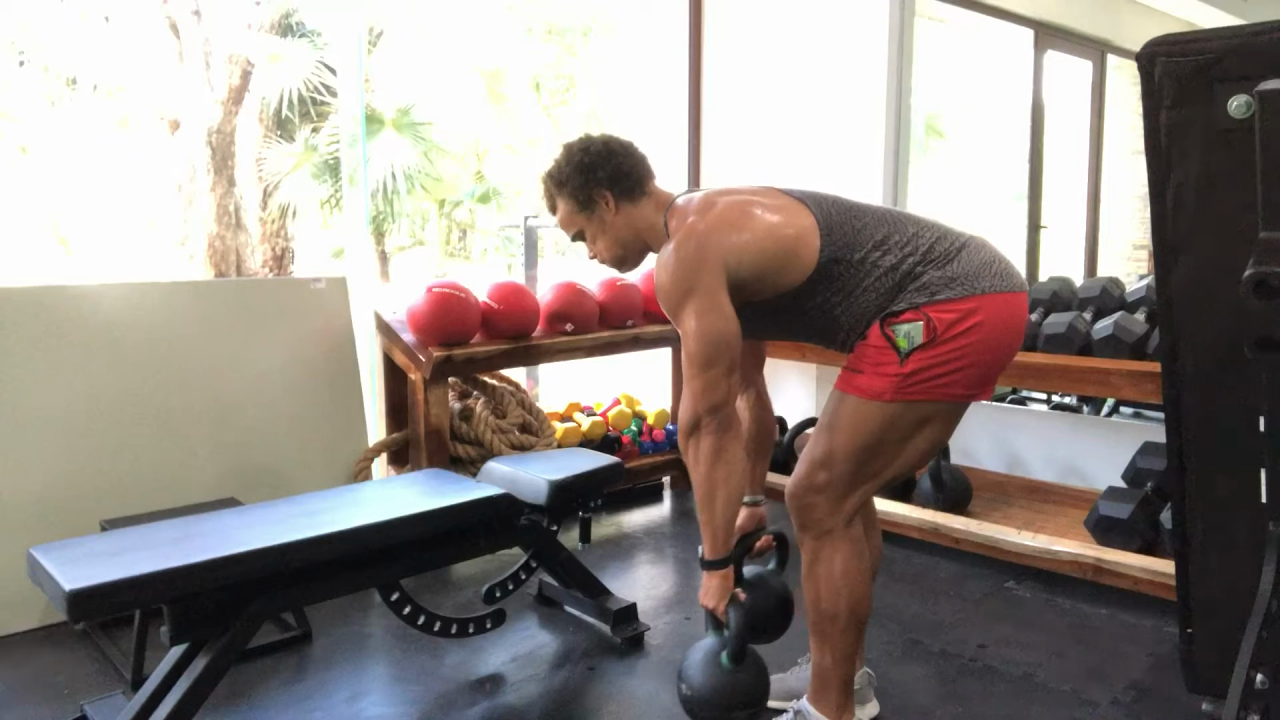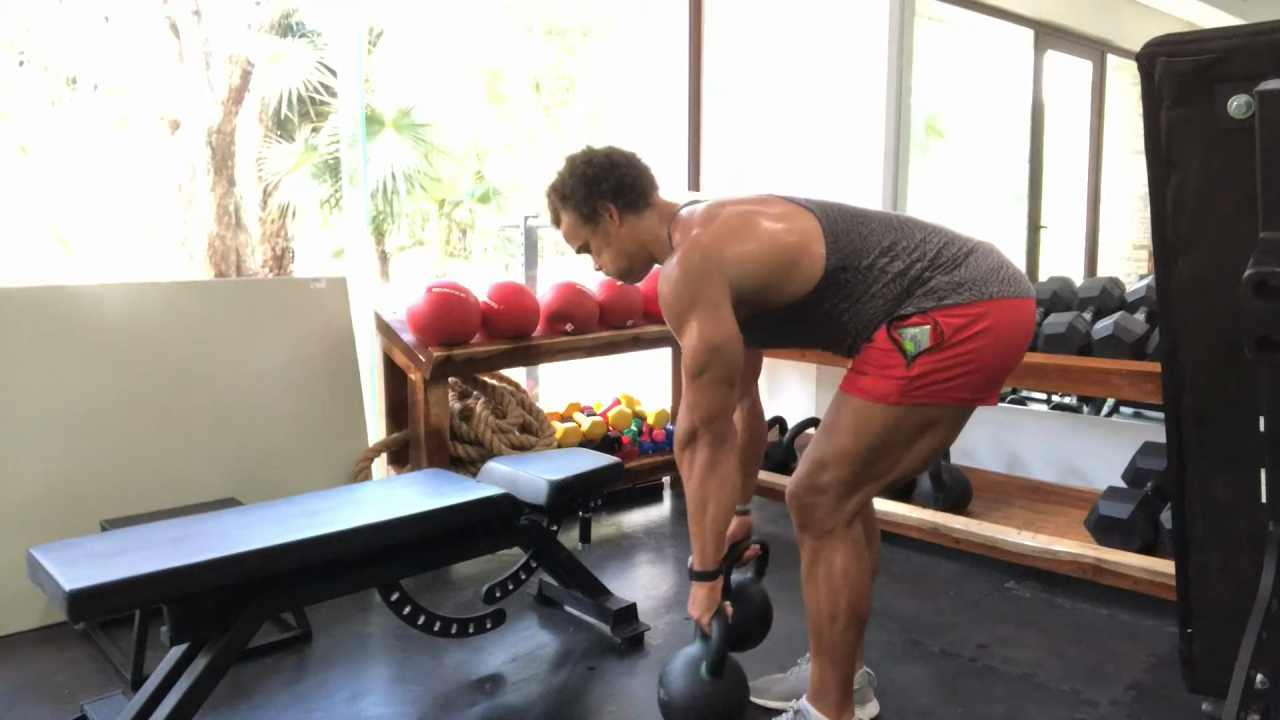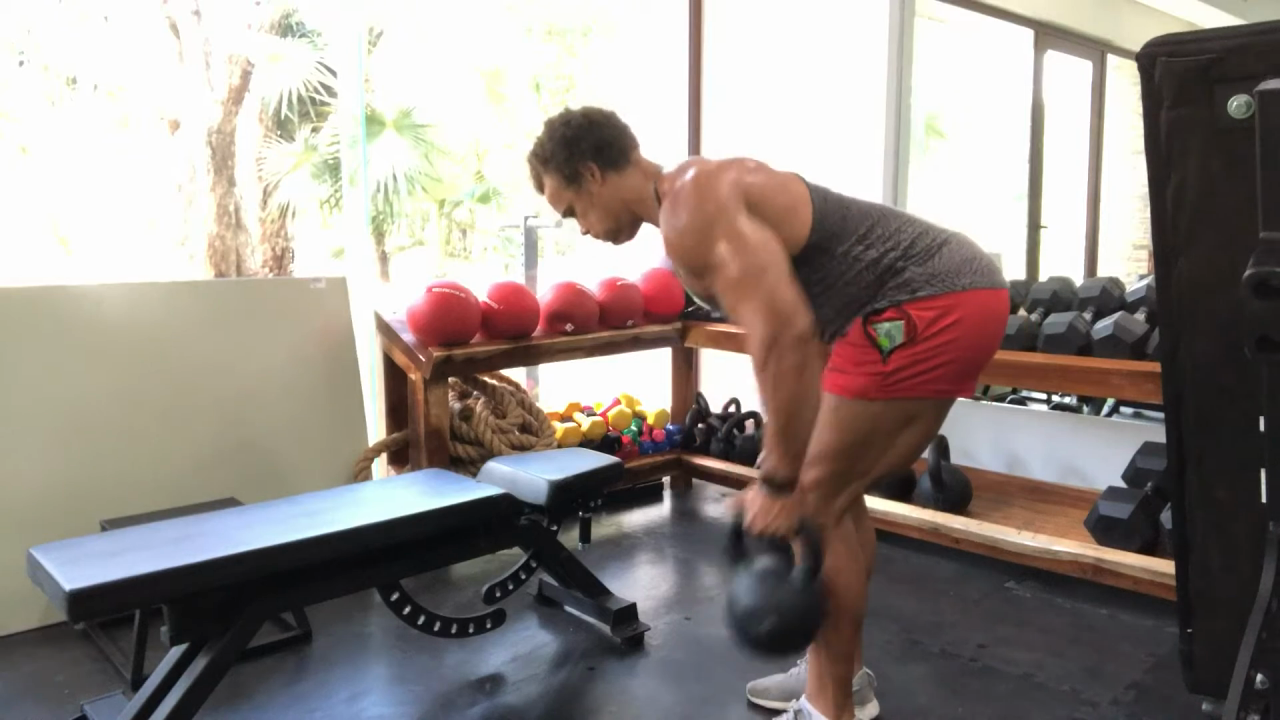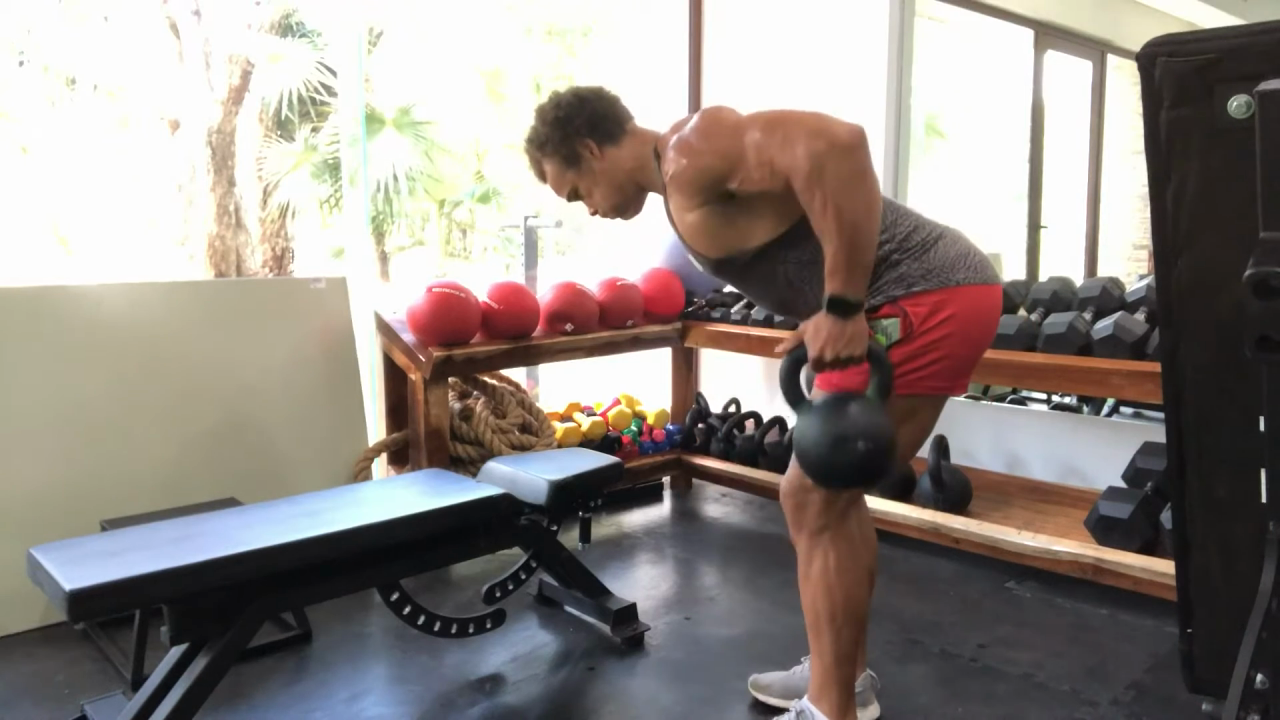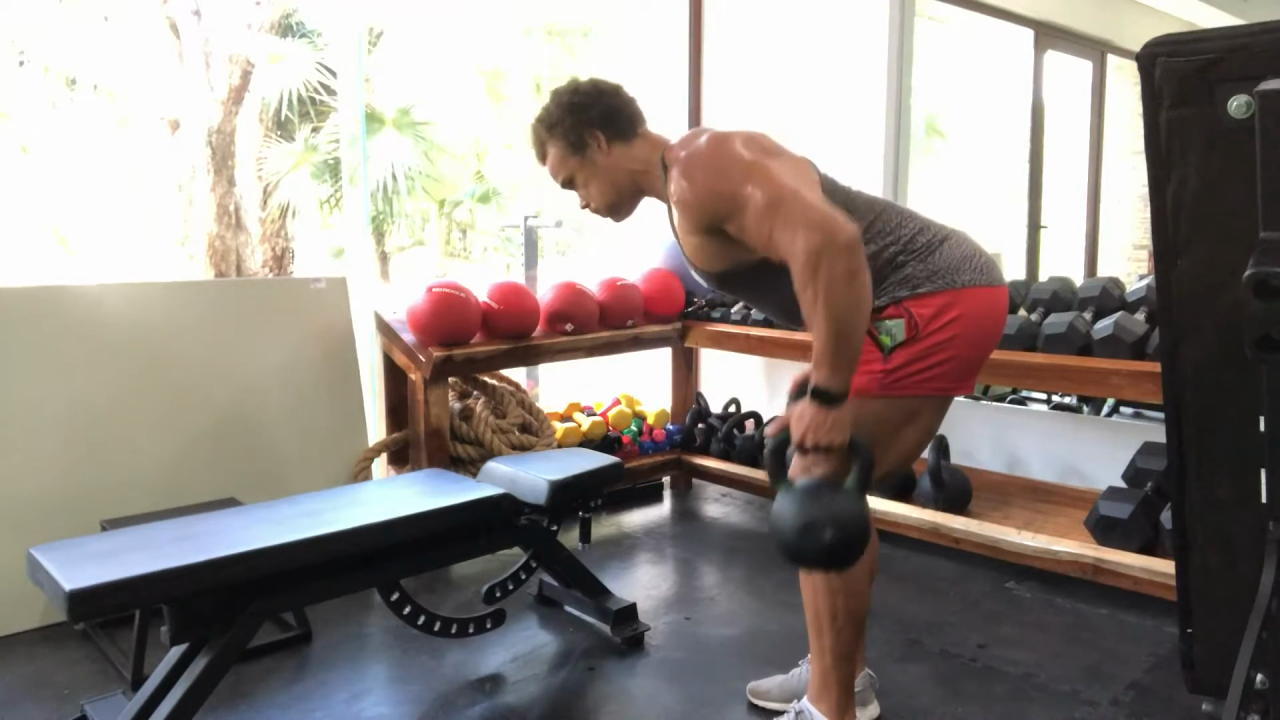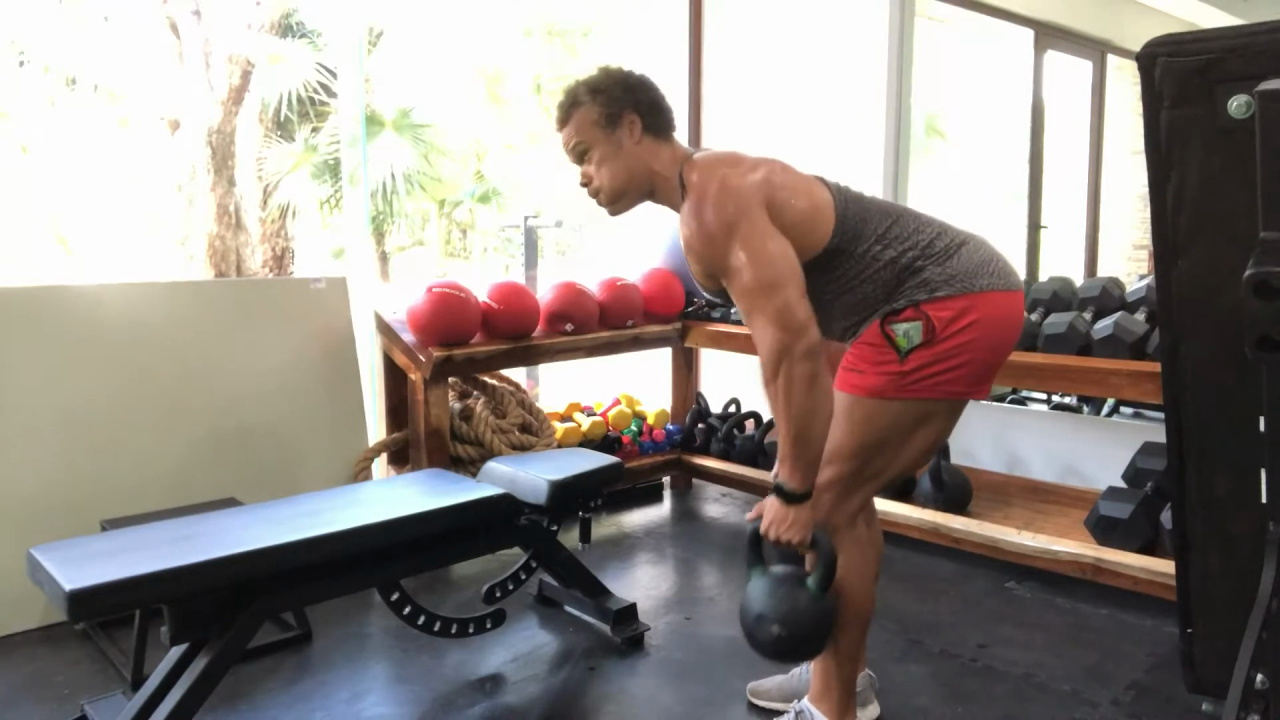
dt=0.4s
person 1, frame 1
left shoulder: (686, 254)
right shoulder: (709, 228)
left elbow: (706, 420)
right elbow: (745, 391)
left wrist: (716, 562)
right wrist: (751, 500)
left hip: (952, 310)
right hip: (972, 294)
left knee: (820, 501)
right knee: (841, 492)
person 1, frame 2
left shoulder: (690, 266)
right shoulder: (712, 238)
left elbow: (701, 432)
right elbow: (739, 403)
left wrist: (704, 573)
right wrist: (740, 511)
left hip: (958, 314)
right hip: (979, 300)
left knee: (819, 502)
right knee: (838, 492)
person 1, frame 3
left shoulder: (689, 210)
right shoulder: (696, 198)
left elbow: (787, 333)
right elbow: (784, 323)
left wrist: (777, 483)
right wrist: (782, 462)
left hip: (933, 305)
right hip: (954, 293)
left knee: (813, 499)
right knee: (829, 490)
person 1, frame 4
left shoulder: (691, 154)
right shoulder: (694, 174)
left elbow: (837, 146)
left wrist: (841, 310)
right wrist: (835, 310)
left hip: (925, 299)
right hip: (943, 290)
left knee: (813, 500)
right knee: (832, 493)
person 1, frame 5
left shoulder: (698, 173)
right shoulder: (697, 182)
left elbow: (831, 243)
left wrist: (828, 401)
right wrist: (819, 379)
left hip: (933, 301)
right hip: (948, 290)
person 1, frame 6
left shoulder: (711, 206)
right shoulder: (715, 190)
left elbow: (792, 349)
right elbow: (801, 337)
left wrist: (793, 492)
right wrist: (803, 469)
left hip: (948, 306)
right hip: (967, 294)
left knee: (829, 502)
right knee: (838, 491)
